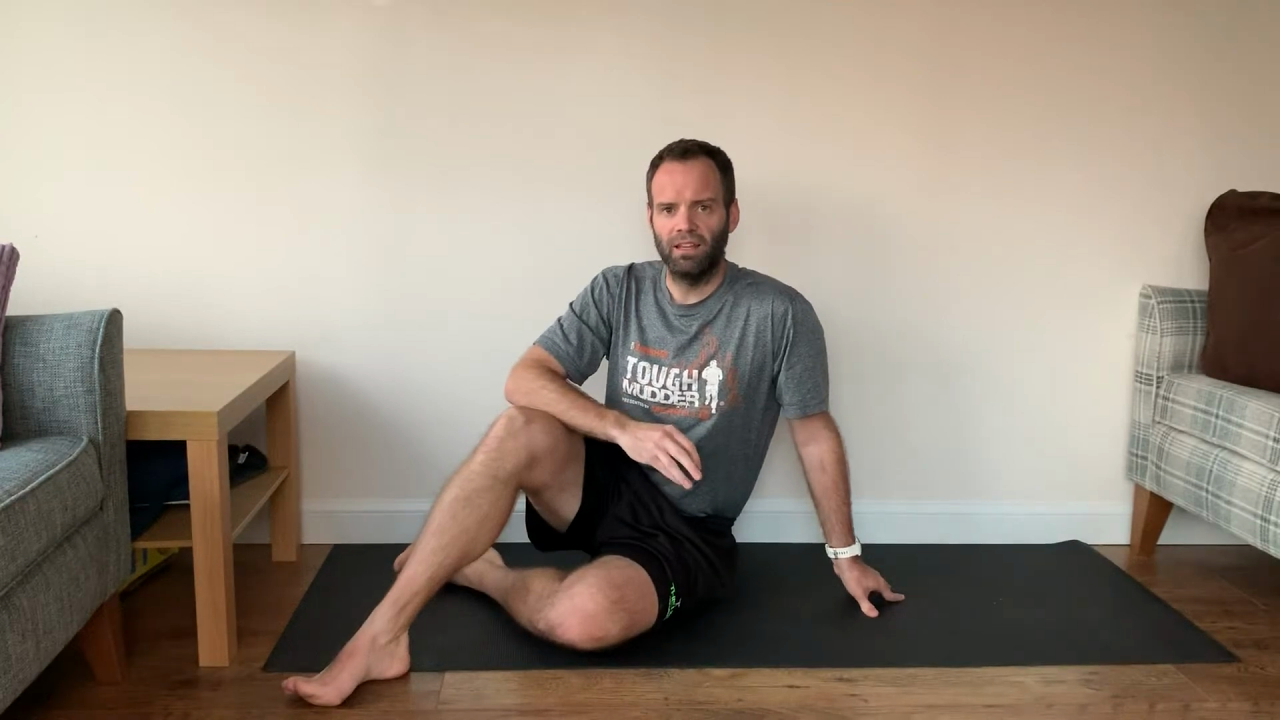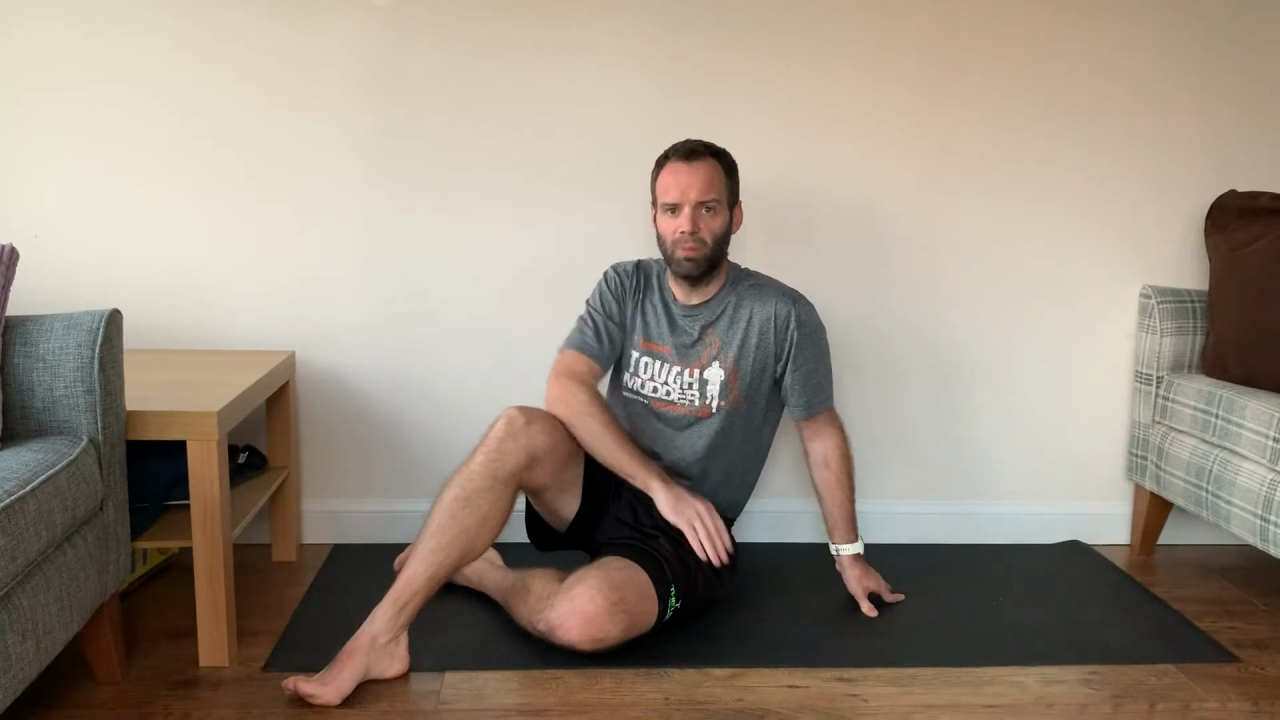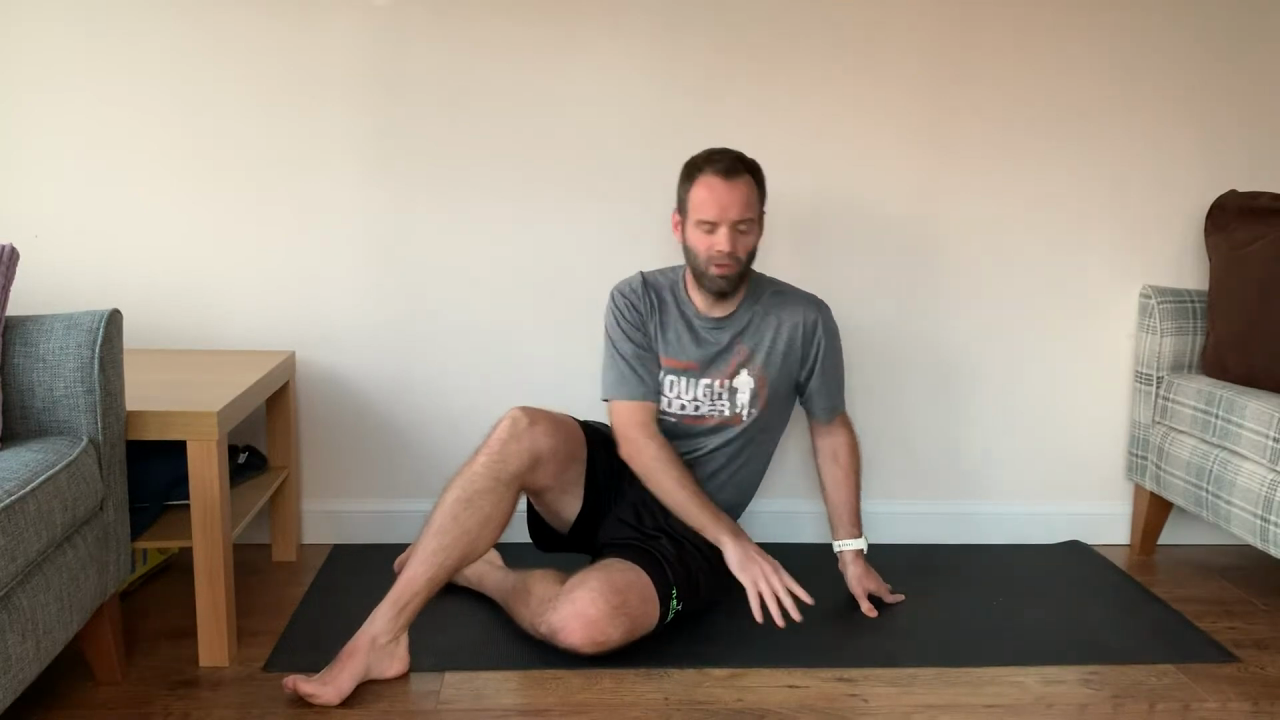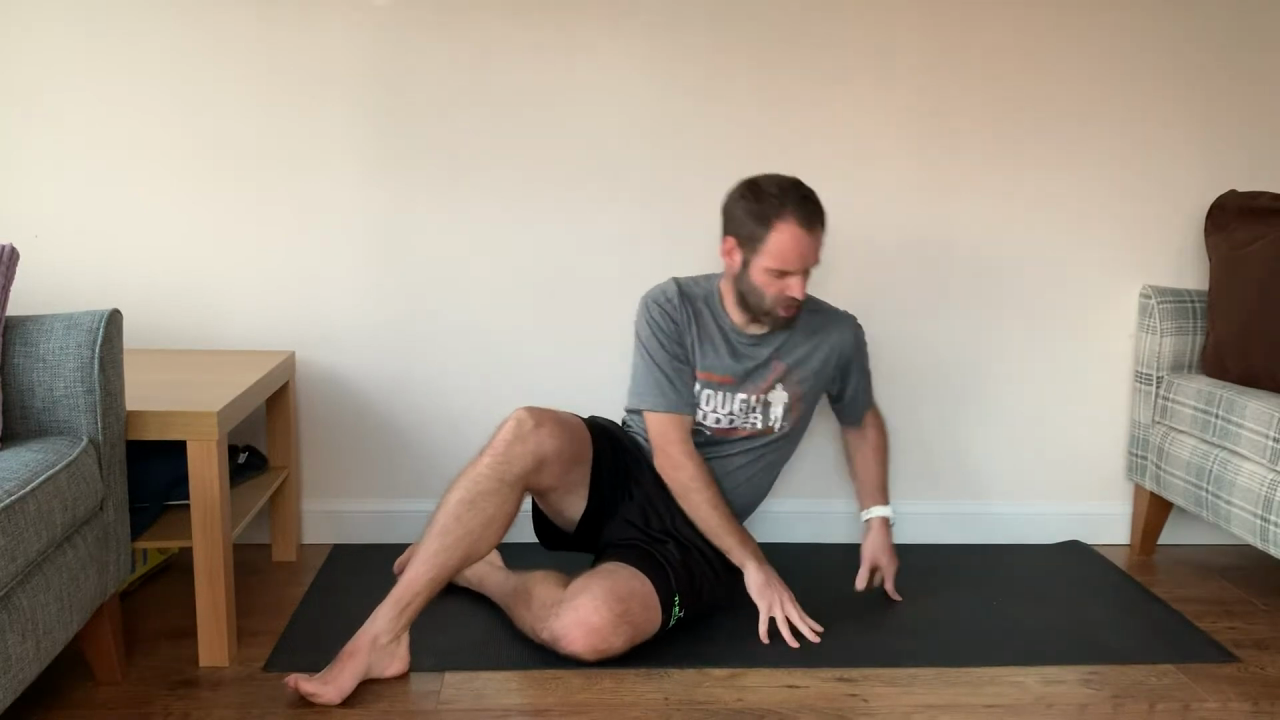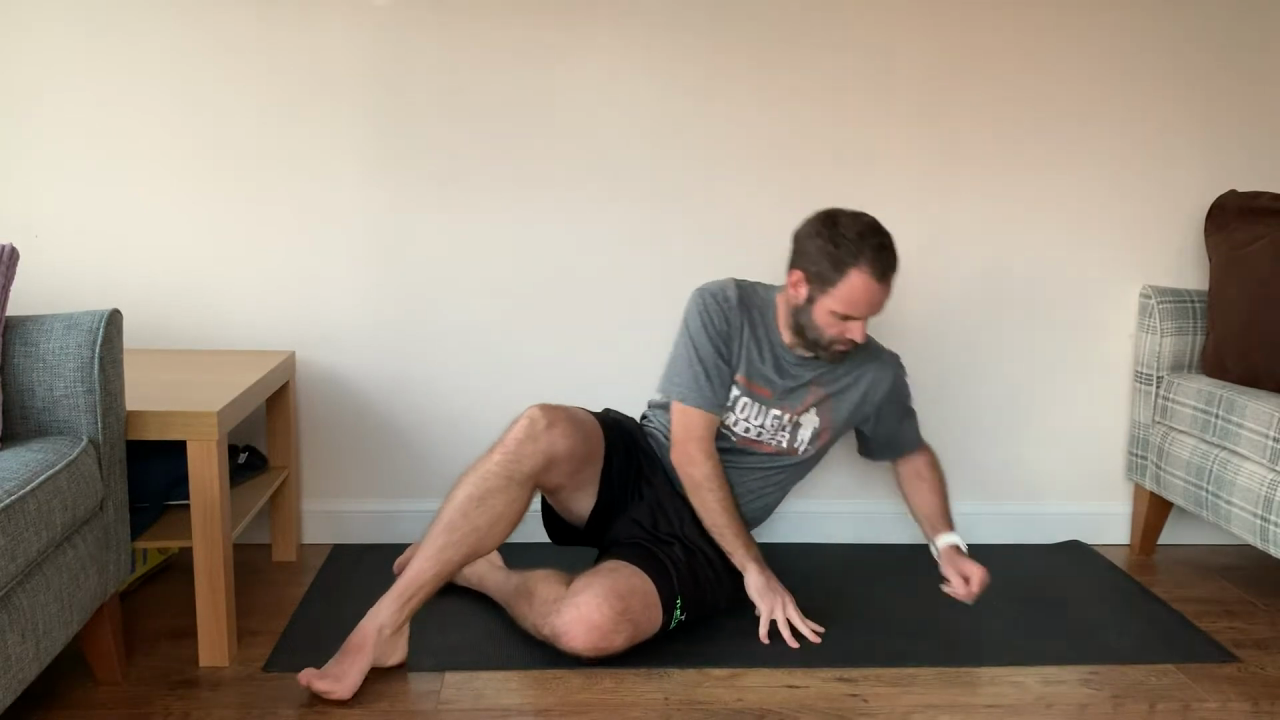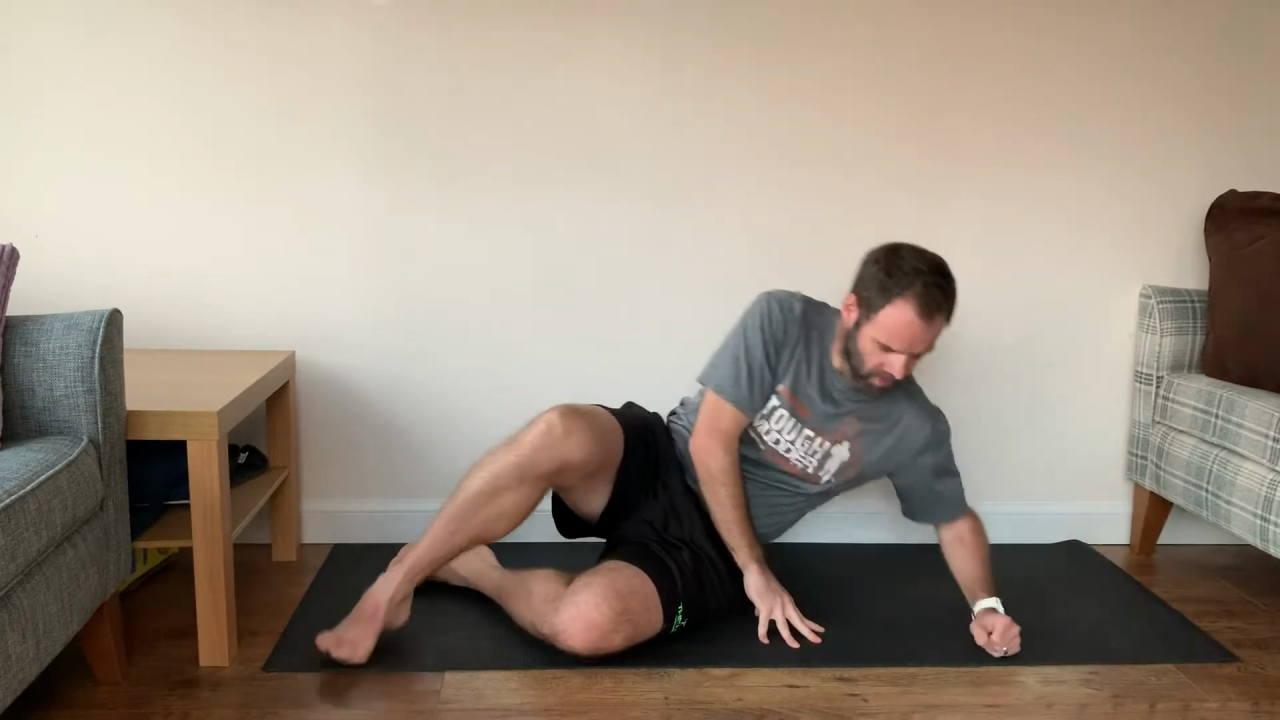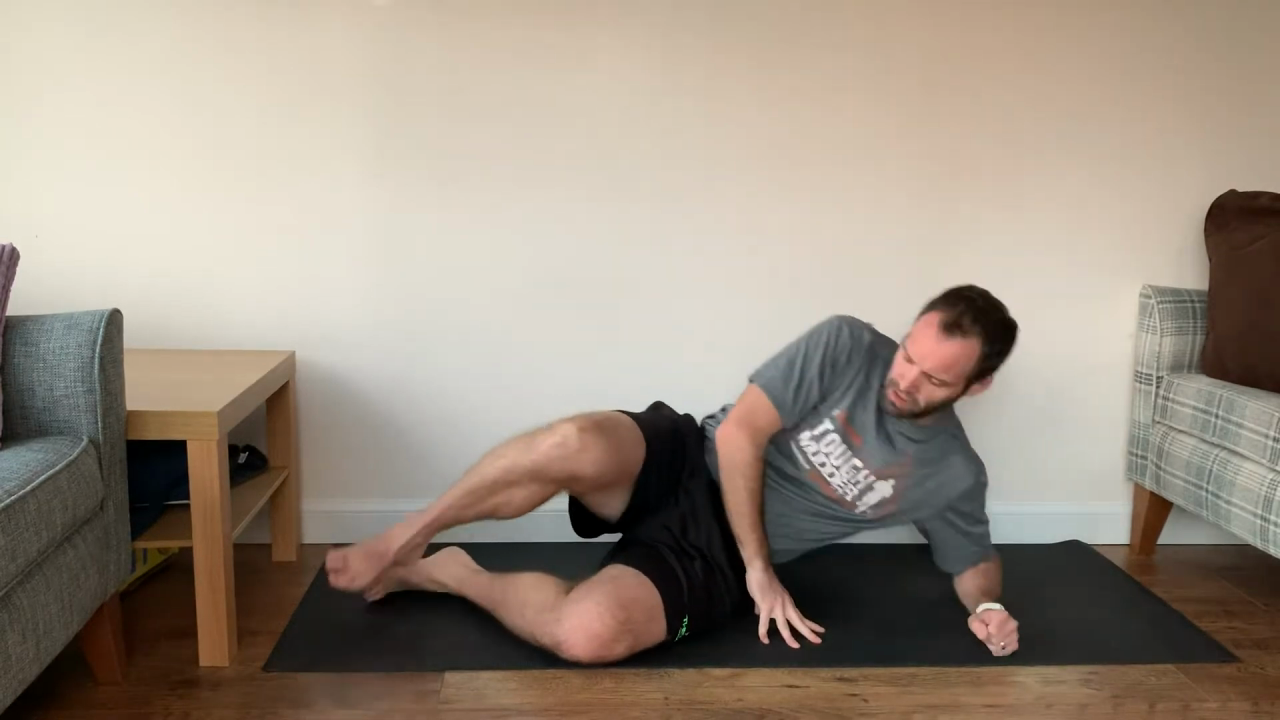
dt=0.2s
person 1, frame 1
left shoulder: (780, 314)
right shoulder: (617, 290)
left elbow: (815, 433)
right elbow: (526, 380)
left wrist: (845, 555)
right wrist: (630, 432)
left hip: (686, 530)
right hip: (607, 481)
left knee: (582, 618)
right knee: (519, 430)
left ankle: (479, 571)
right ankle: (381, 637)
person 1, frame 2
left shoulder: (782, 316)
right shoulder: (625, 286)
left elbow: (821, 431)
right elbow: (564, 391)
left wrist: (848, 552)
right wrist: (660, 484)
left hip: (681, 534)
right hip: (607, 482)
left knee: (582, 621)
right knee: (519, 432)
left ankle: (478, 570)
right ankle: (381, 636)
person 1, frame 3
left shoulder: (804, 323)
right shoulder: (638, 299)
left elbow: (832, 431)
right elbow: (638, 441)
left wrist: (851, 550)
right wrist: (738, 544)
left hip: (685, 535)
right hip: (615, 477)
left knee: (584, 623)
right knee: (523, 432)
left ankle: (478, 571)
right ankle: (381, 636)
person 1, frame 4
left shoulder: (834, 339)
right shoulder: (670, 308)
left elbow: (862, 418)
right elbow: (672, 452)
left wrist: (876, 522)
right wrist: (753, 566)
left hip: (687, 539)
right hip: (622, 472)
left knee: (585, 629)
right knee: (529, 431)
left ankle: (480, 571)
right ankle: (382, 635)
person 1, frame 5
left shoulder: (875, 378)
right shoulder: (721, 307)
left elbow: (912, 453)
right elbow: (690, 447)
left wrist: (948, 543)
right wrist: (755, 570)
left hip: (694, 540)
right hip: (636, 466)
left knee: (586, 627)
right knee: (543, 429)
left ankle: (481, 572)
right ankle: (385, 622)
person 1, frame 6
left shoulder: (913, 427)
right shoulder: (779, 318)
left elbow: (955, 521)
right elbow: (710, 441)
left wrist: (985, 604)
right wrist: (755, 571)
left hip: (701, 538)
right hip: (655, 459)
left knee: (586, 626)
right knee: (561, 432)
left ankle: (470, 566)
right ankle: (395, 585)
person 1, frame 7
left shoulder: (955, 472)
right shoulder: (846, 343)
left elbow: (972, 559)
right elbow: (740, 432)
left wrist: (988, 604)
right wrist: (760, 569)
left hip: (711, 553)
right hip: (686, 464)
left knee: (586, 634)
right knee: (578, 443)
left ankle: (445, 570)
right ankle: (404, 538)
